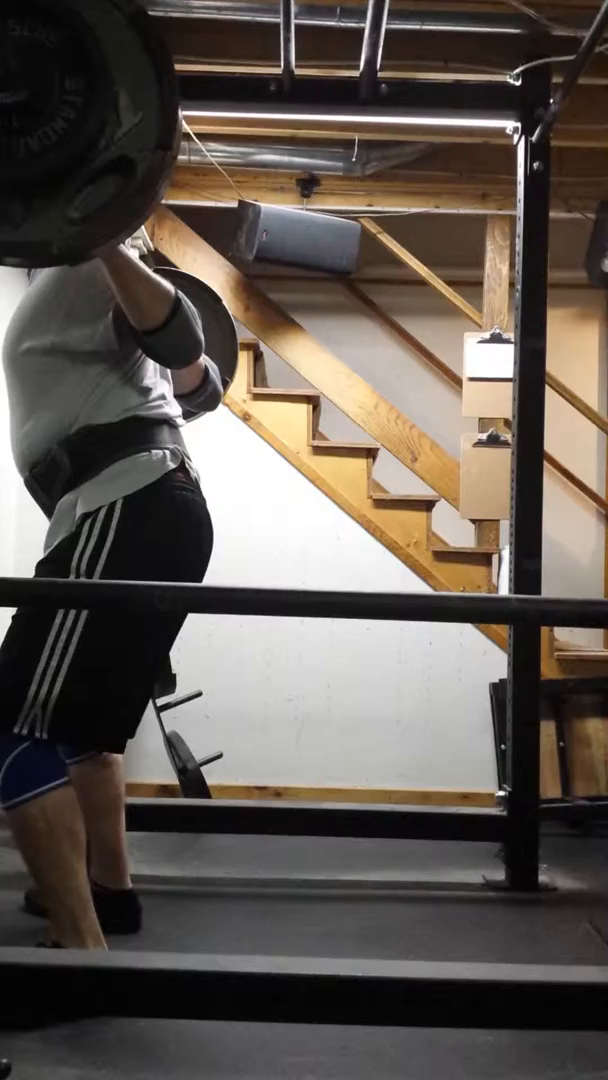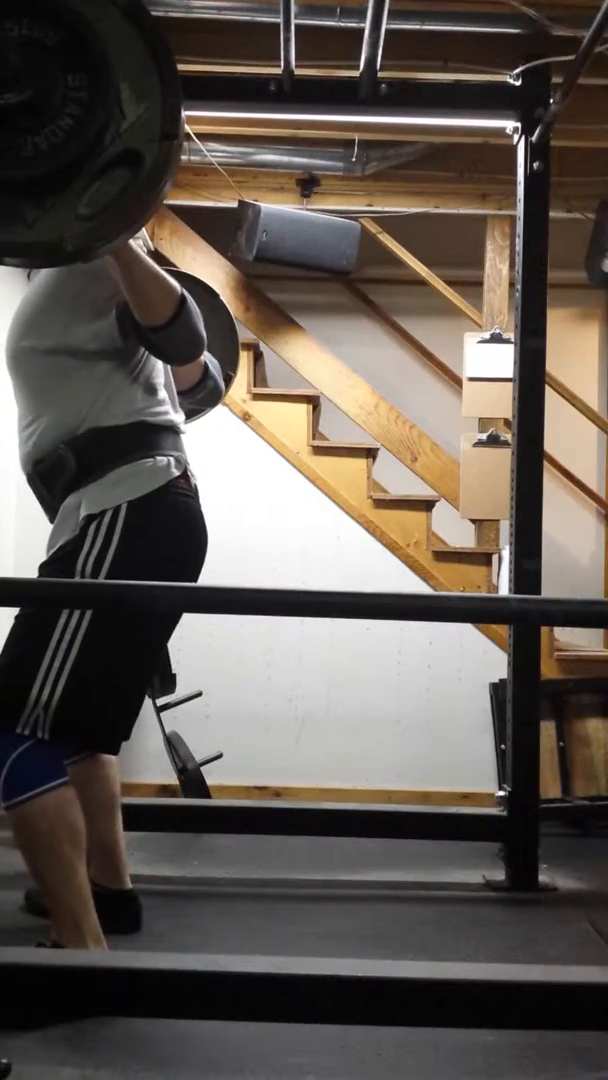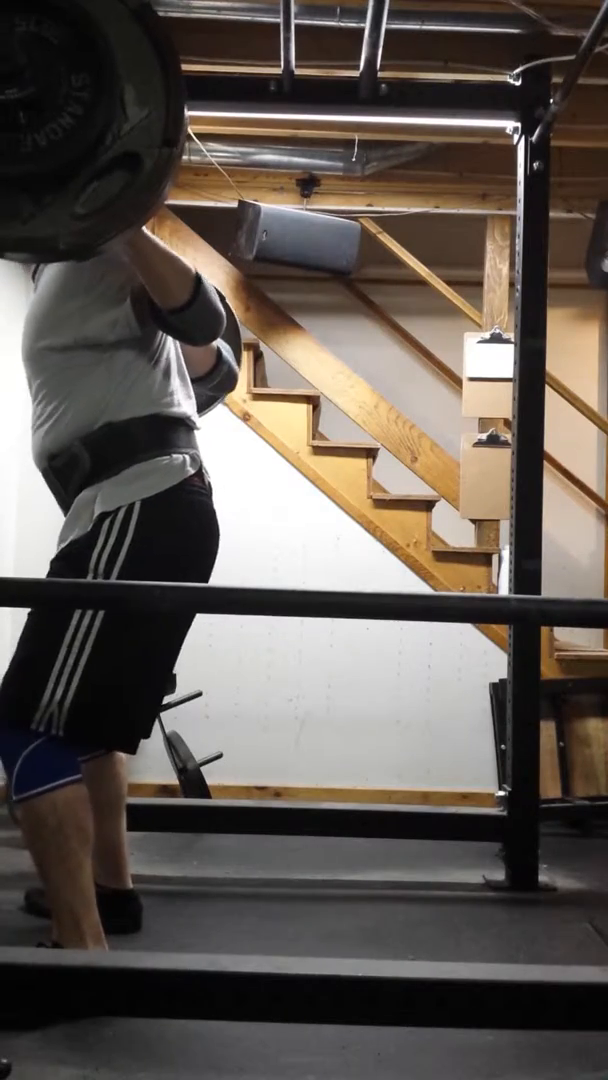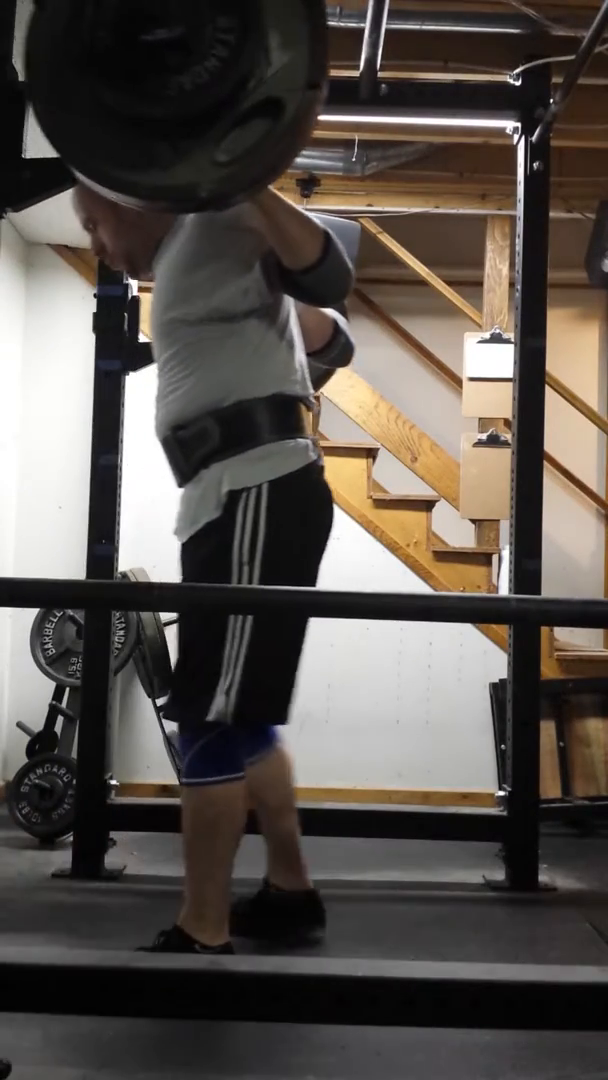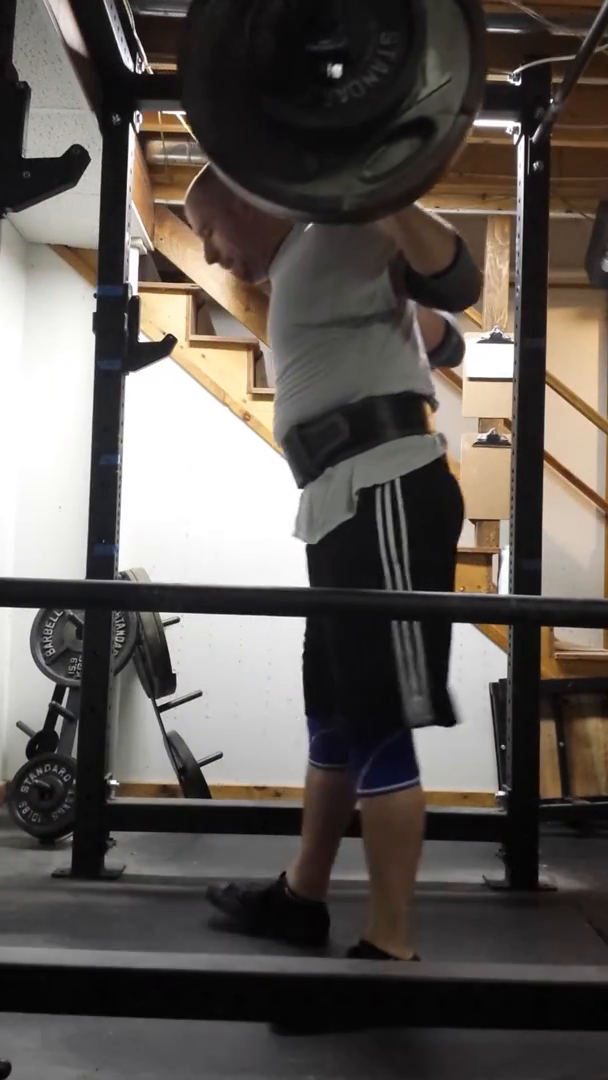
dt=1s
person 1, frame 1
left shoulder: (76, 270)
right shoulder: (85, 277)
left elbow: (176, 338)
right elbow: (198, 382)
left hip: (129, 517)
right hip: (150, 516)
right knee: (74, 717)
left ankle: (80, 947)
right ankle: (107, 889)
person 1, frame 2
left shoulder: (79, 266)
right shoulder: (78, 279)
left elbow: (179, 332)
right elbow: (198, 378)
left hip: (128, 519)
right hip: (139, 519)
right knee: (65, 718)
left ankle: (81, 948)
right ankle: (108, 889)
person 1, frame 3
left shoulder: (91, 254)
right shoulder: (82, 272)
left elbow: (199, 316)
right elbow: (213, 367)
left hip: (138, 515)
right hip: (144, 515)
right knee: (79, 716)
left ankle: (82, 948)
right ankle: (108, 888)
person 1, frame 4
left shoulder: (211, 229)
right shoulder: (196, 260)
left elbow: (327, 275)
right elbow: (330, 340)
left hip: (259, 497)
right hip: (239, 500)
left knee: (211, 714)
right knee: (240, 711)
left ankle: (201, 937)
right ankle: (290, 890)
person 1, frame 5
left shoulder: (335, 238)
right shoulder: (307, 270)
left elbow: (455, 282)
right elbow: (440, 341)
right wrist: (412, 318)
left hip: (386, 496)
right hip: (346, 508)
left knee: (374, 724)
right knee: (331, 714)
left ankle: (389, 950)
right ankle: (299, 898)
